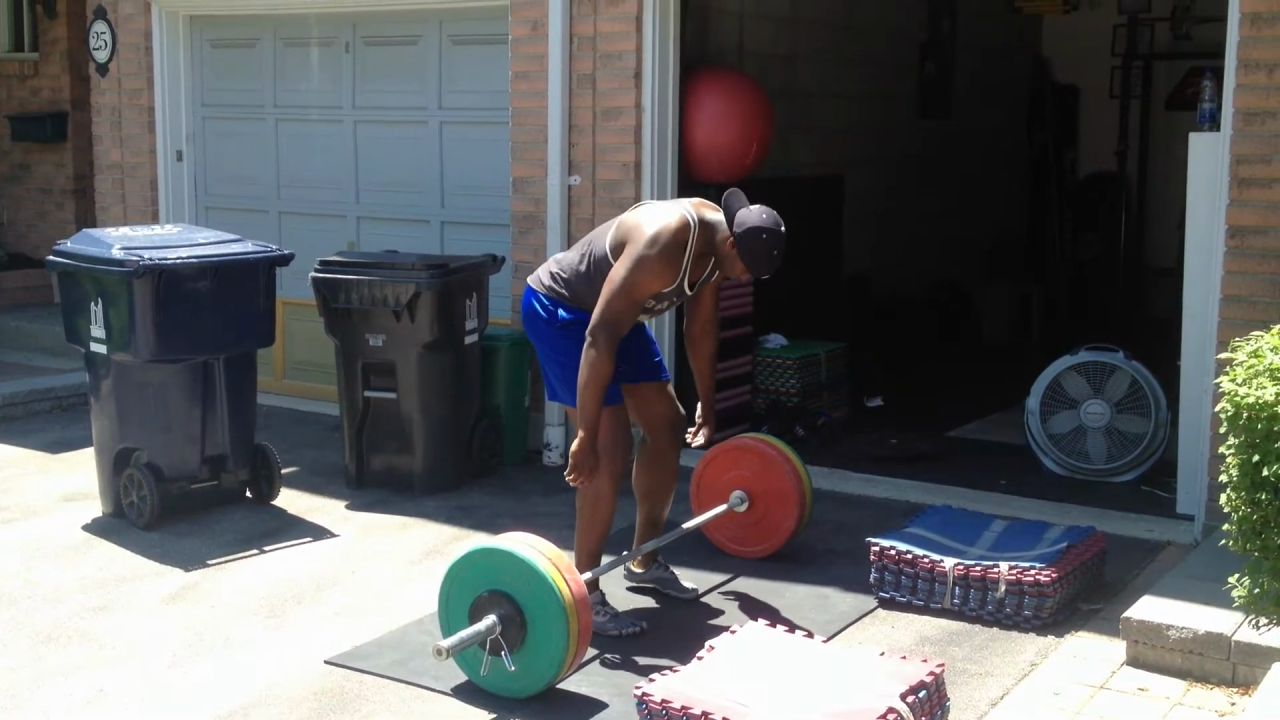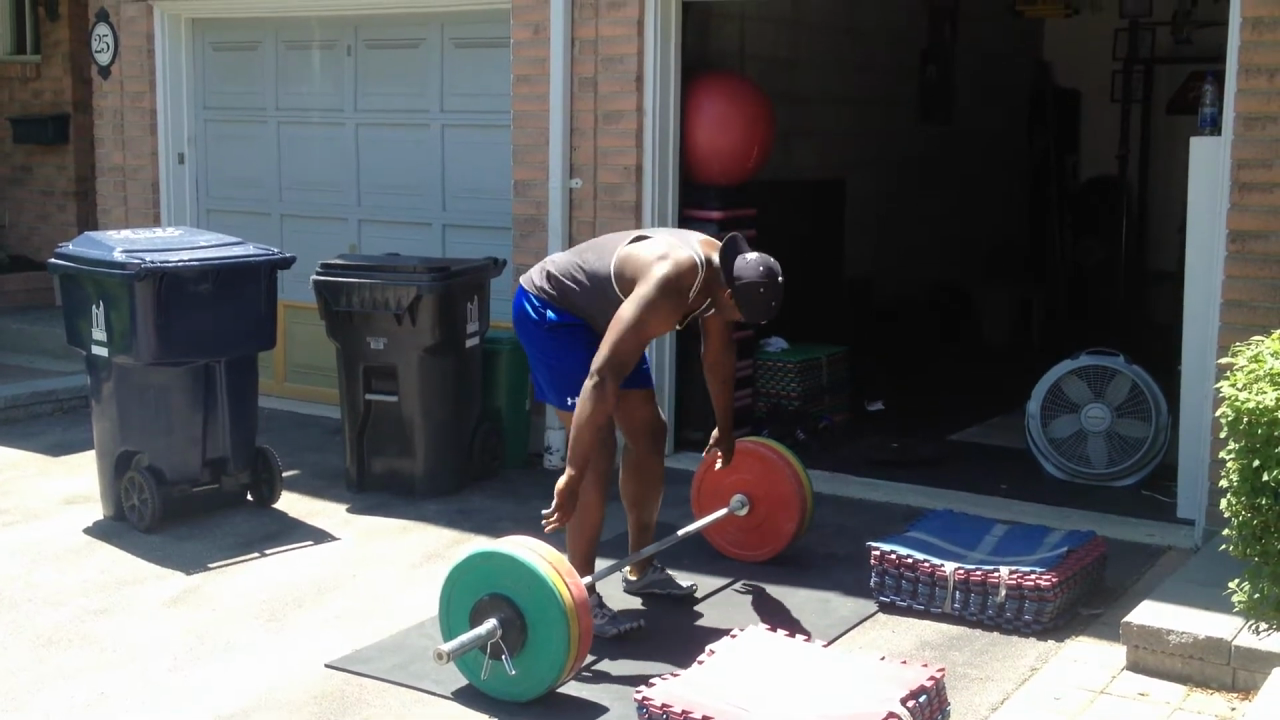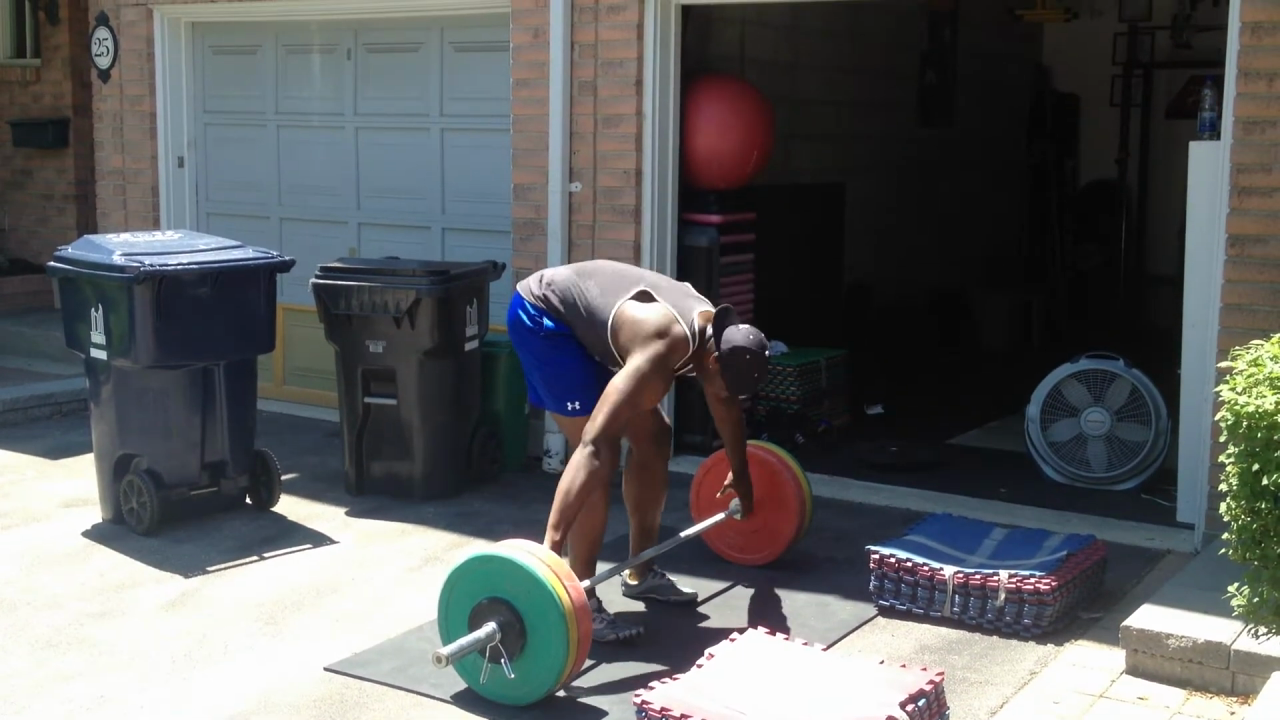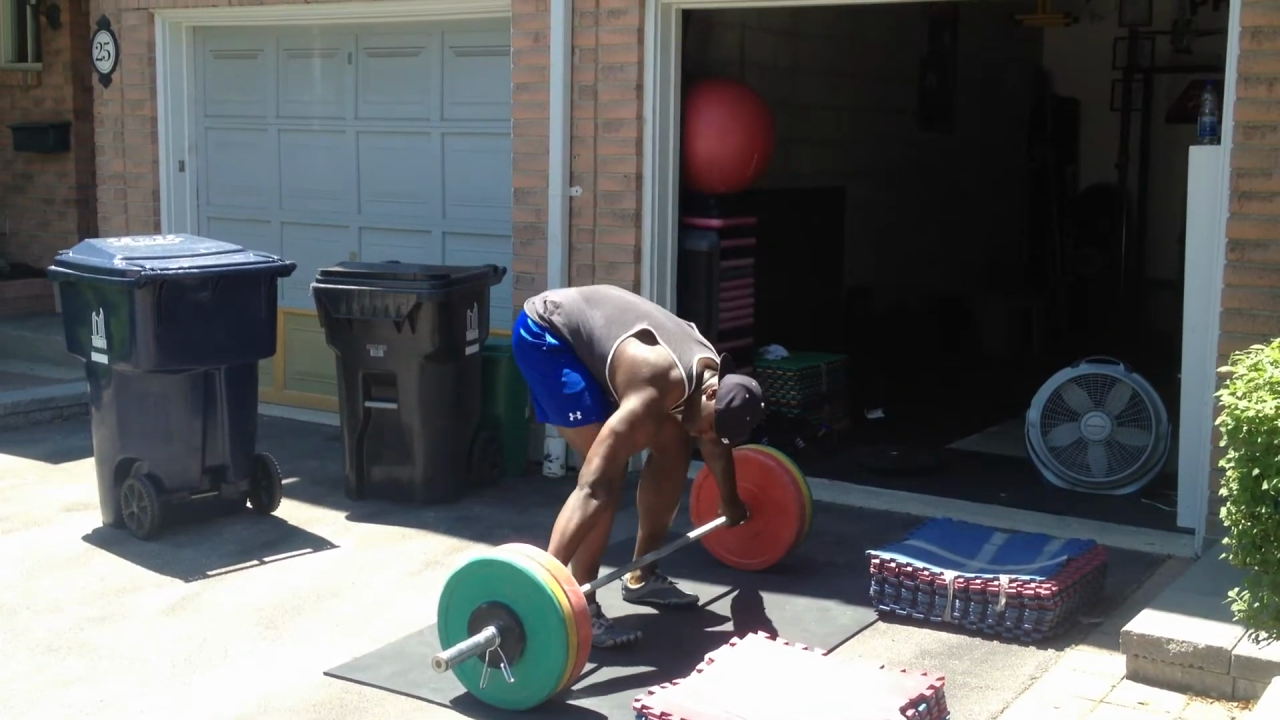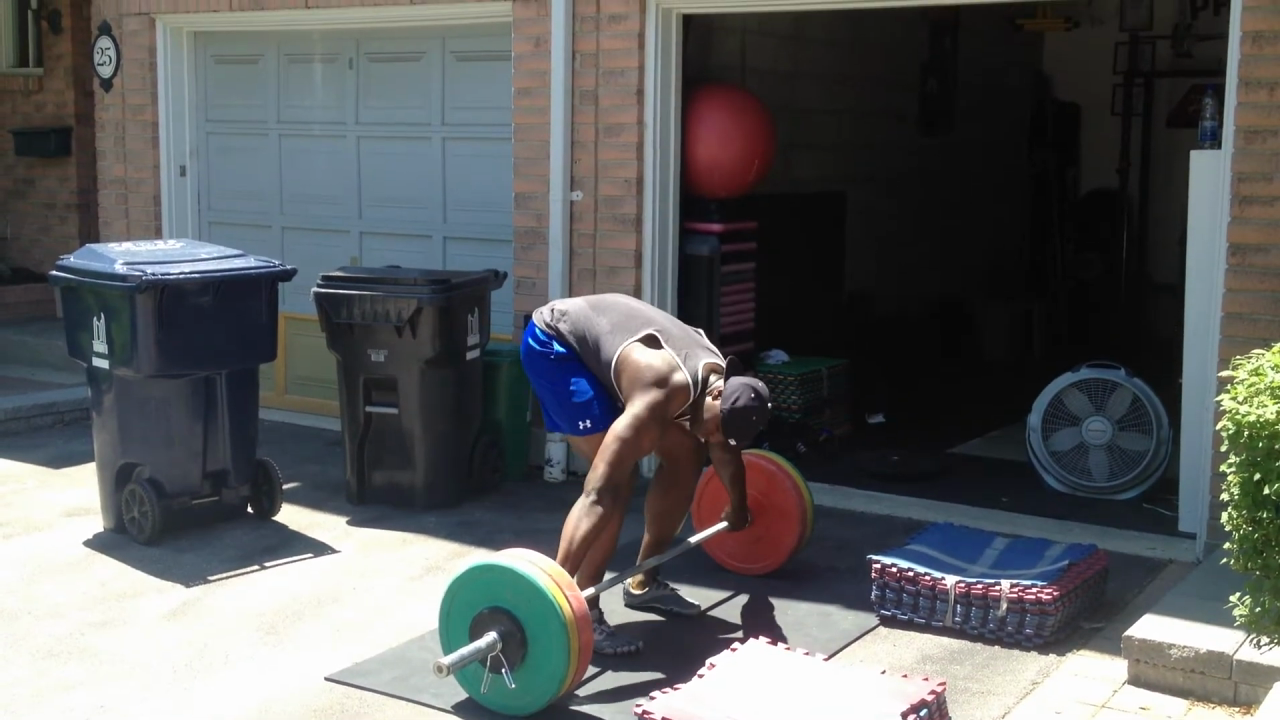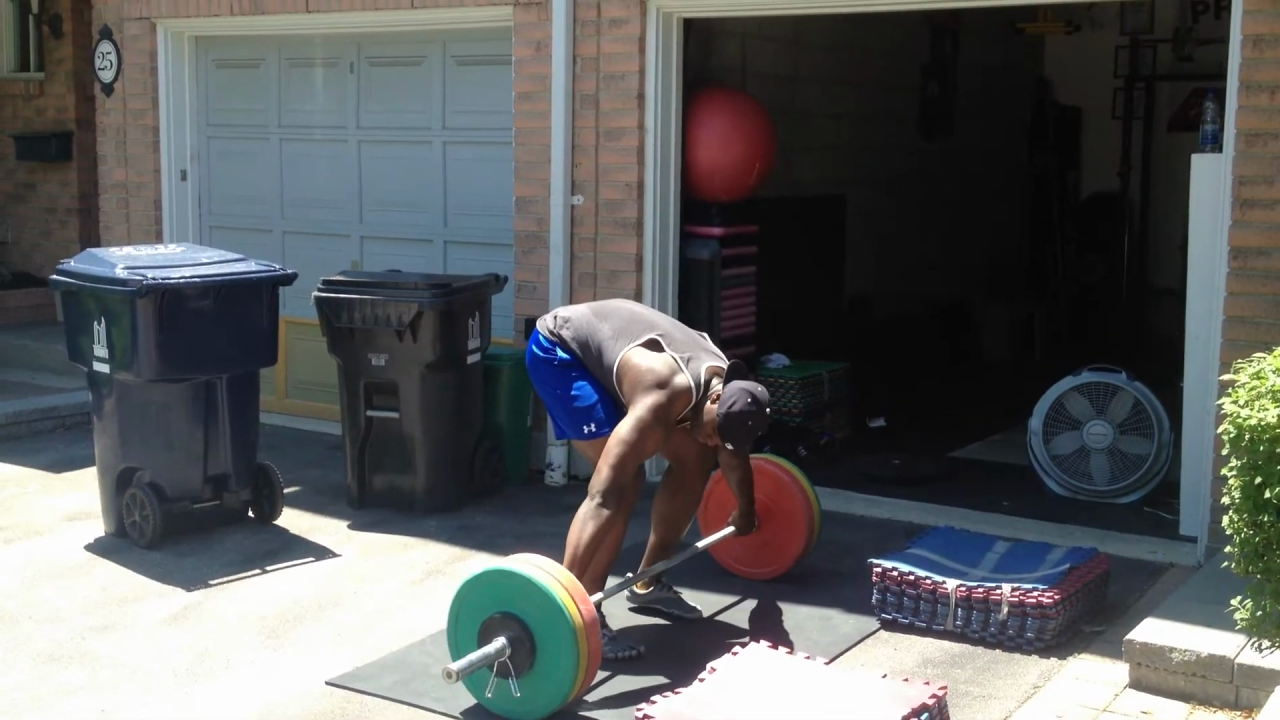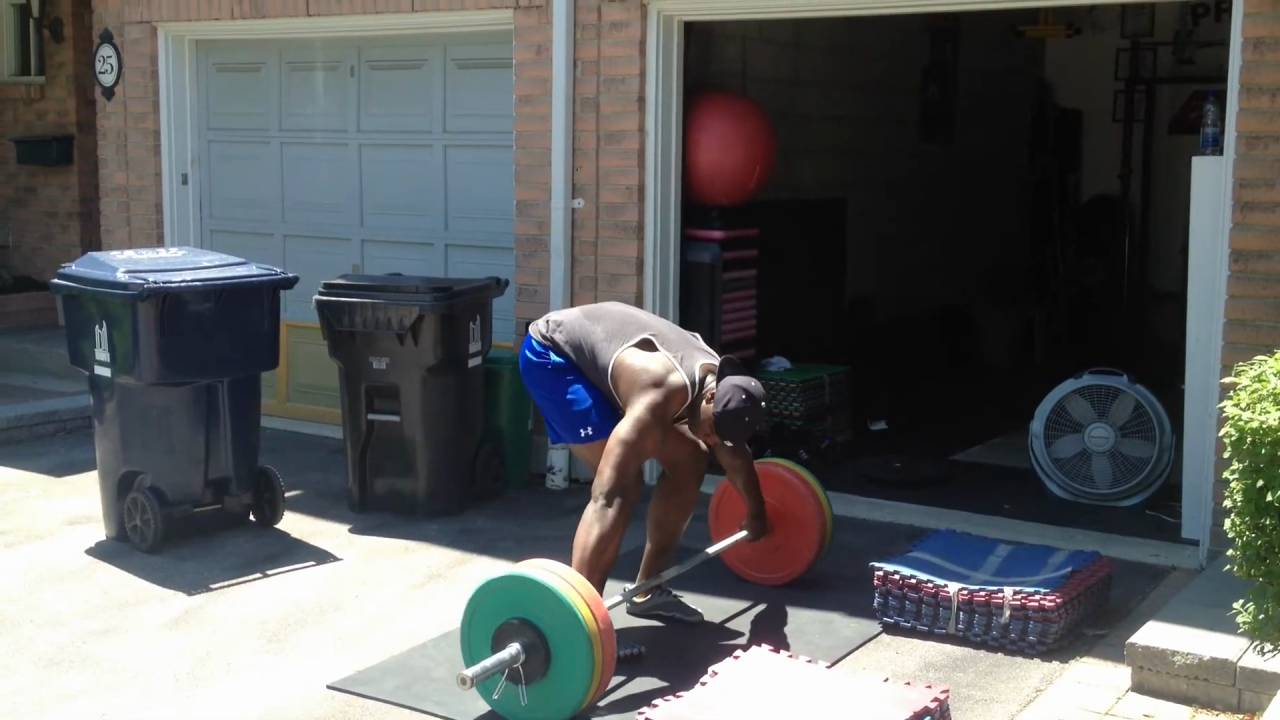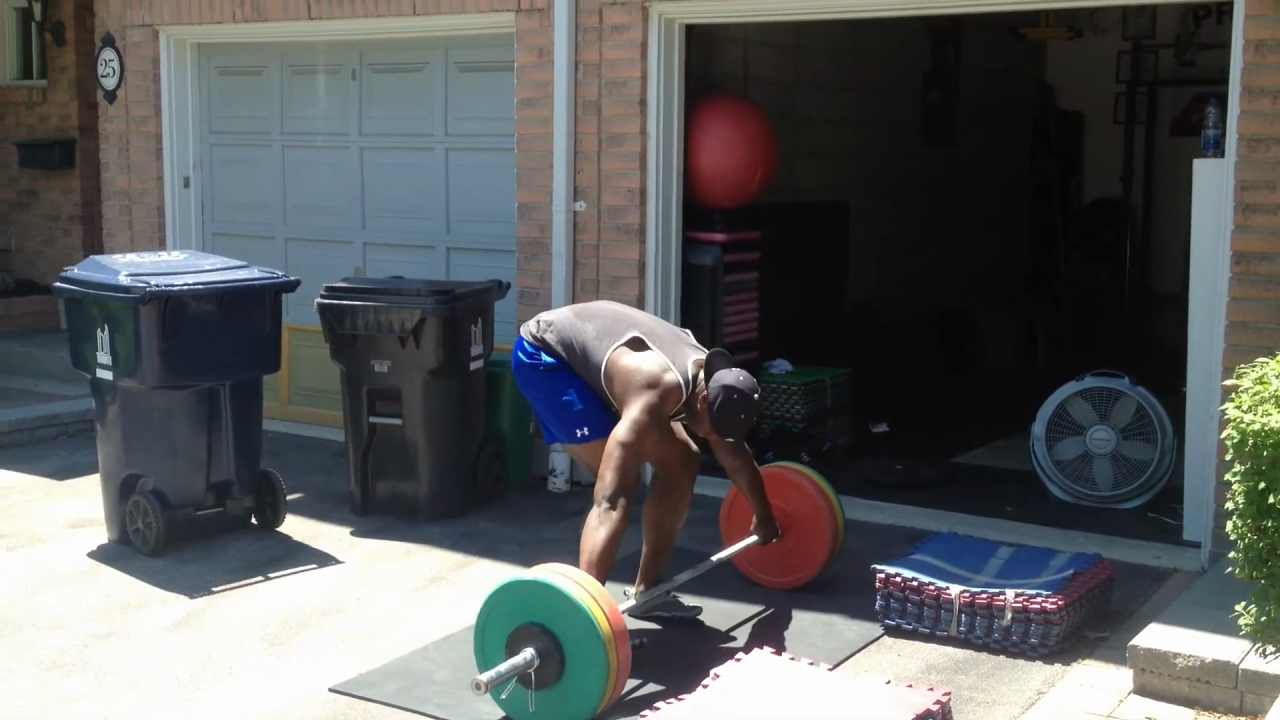
dt=0.2s
person 1, frame 1
left shoulder: (716, 237)
right shoulder: (662, 244)
left elbow: (702, 324)
right elbow: (600, 338)
left wrist: (706, 401)
right wrist: (585, 434)
left hip: (615, 310)
right hip: (560, 309)
left knee: (667, 427)
right knee: (611, 450)
left ankle: (645, 562)
right ankle: (584, 596)
person 1, frame 2
left shoulder: (722, 271)
right shoulder: (669, 284)
left elbow: (717, 350)
right elbow: (601, 378)
left wrist: (724, 426)
right wrist: (572, 472)
left hip: (595, 312)
right hip: (549, 309)
left knee: (650, 432)
right knee: (596, 451)
left ankle: (642, 569)
right ankle: (582, 596)
person 1, frame 3
left shoulder: (717, 330)
right shoulder: (662, 351)
left elbow: (726, 408)
right elbow: (594, 449)
left wrist: (740, 476)
right wrist: (552, 546)
left hip: (586, 318)
right hip: (542, 315)
left knee: (654, 437)
right knee: (604, 450)
left ankle: (639, 573)
right ankle: (581, 601)
person 1, frame 4
left shoulder: (715, 373)
right shoulder: (656, 392)
left elbow: (717, 448)
right elbow: (593, 487)
left wrist: (731, 504)
left hip: (587, 329)
right hip: (546, 333)
left knee: (675, 445)
right knee: (608, 471)
left ankle: (641, 577)
person 1, frame 5
left shoulder: (723, 376)
right shoulder: (662, 393)
left elbow: (726, 453)
right elbow: (599, 492)
left wrist: (737, 509)
left hip: (598, 336)
right hip: (554, 342)
left knee: (687, 453)
right knee: (618, 475)
left ankle: (643, 582)
person 1, frame 6
left shoulder: (728, 386)
right shoulder: (664, 397)
left elbow: (734, 458)
right elbow: (604, 495)
left wrist: (745, 513)
left hip: (602, 345)
right hip: (558, 348)
left knee: (696, 457)
right knee: (625, 480)
left ankle: (648, 584)
person 1, frame 7
left shoulder: (723, 387)
right shoulder: (661, 396)
left elbow: (737, 457)
right elbow: (607, 496)
left wrist: (756, 515)
left hip: (595, 352)
right hip: (553, 353)
left knee: (689, 463)
right knee: (623, 482)
left ankle: (648, 590)
person 1, frame 8
left shoulder: (715, 381)
right shoulder: (655, 395)
left elbow: (737, 457)
right elbow: (611, 498)
left wrist: (763, 517)
left hip: (589, 350)
right hip: (545, 354)
left knee: (682, 460)
right knee: (623, 482)
left ankle: (646, 590)
